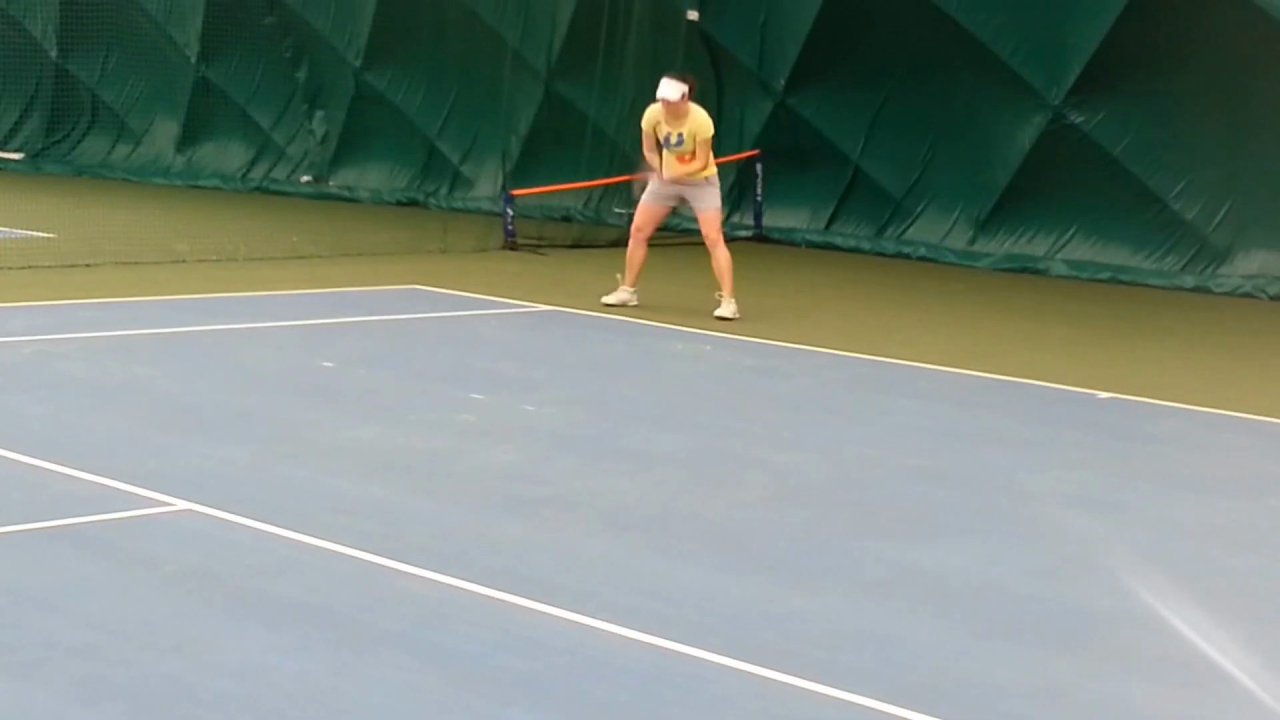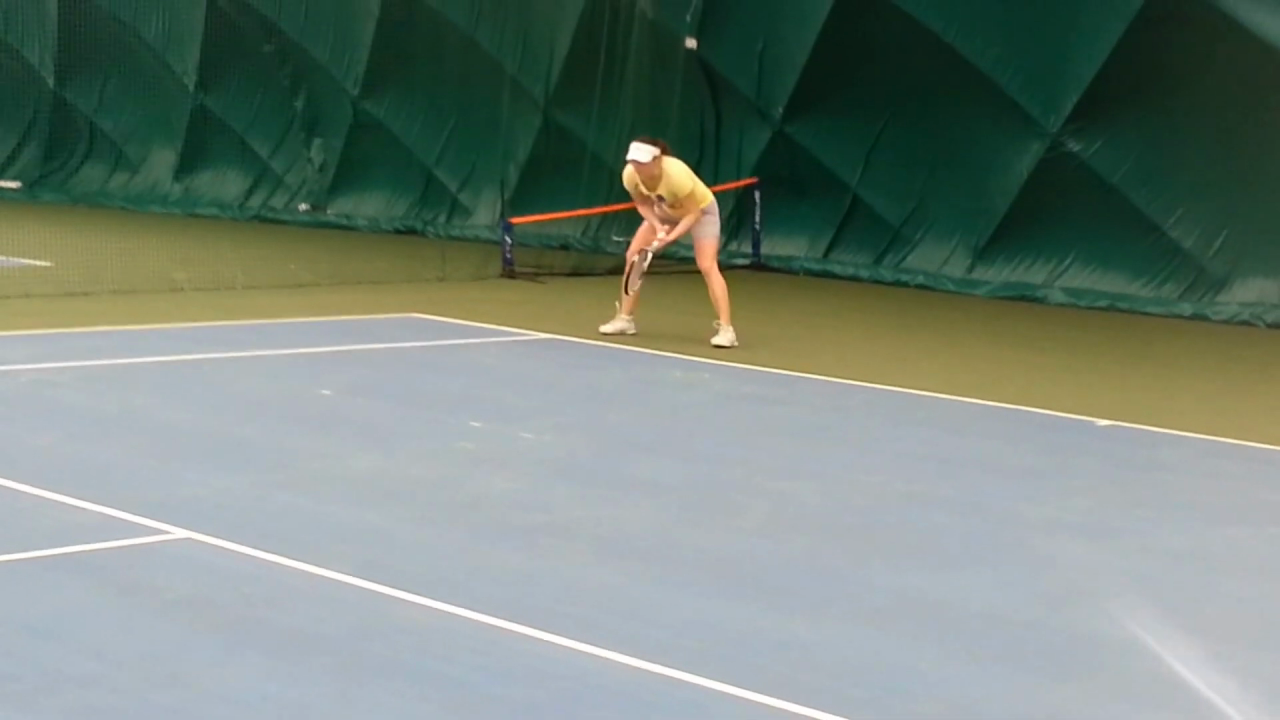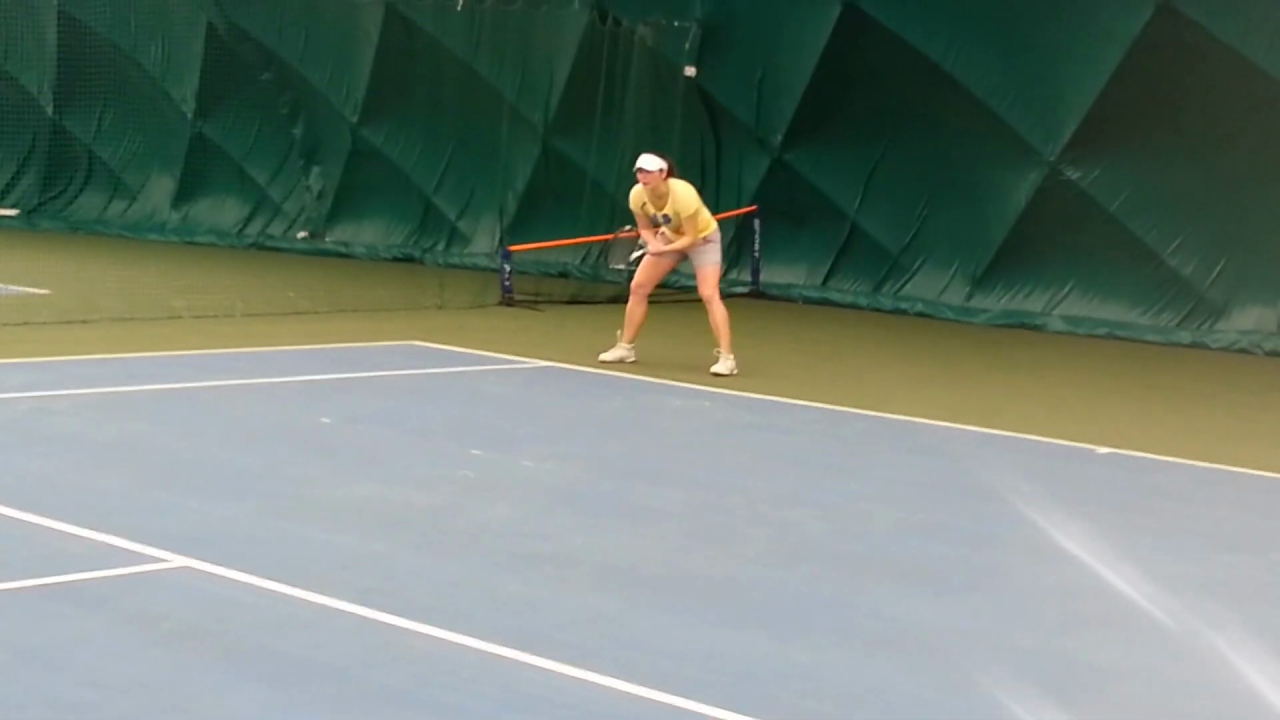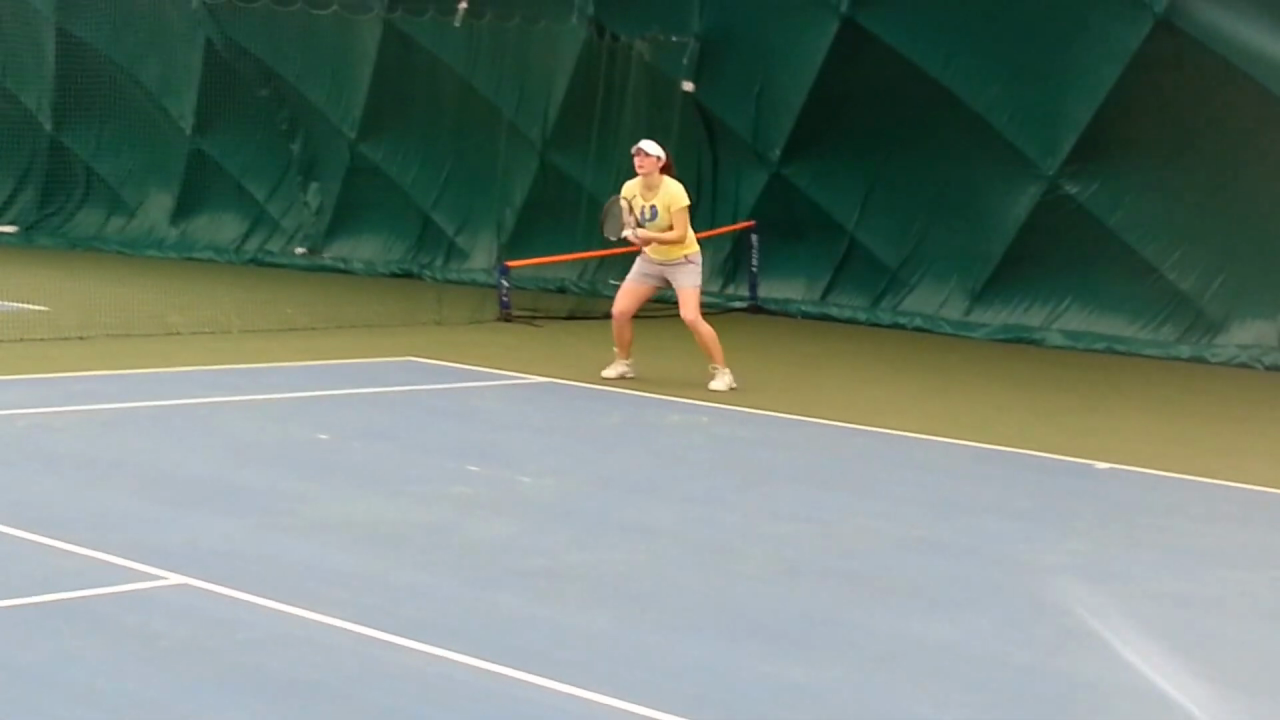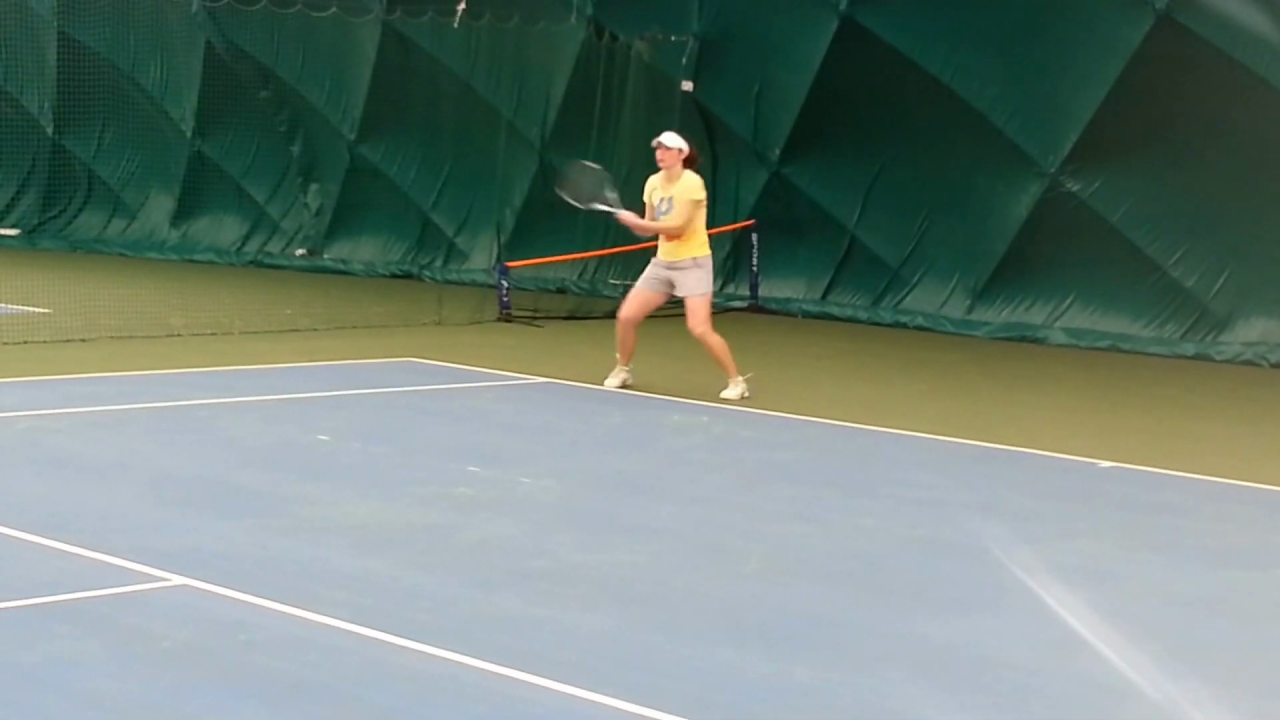
dt=1s
person 1, frame 1
left shoulder: (699, 119)
right shoulder: (652, 115)
left elbow: (702, 163)
right elbow: (649, 151)
left wrist: (675, 175)
right wrist: (659, 171)
left hip: (702, 180)
right hip: (666, 175)
left knee: (713, 237)
right knee: (639, 229)
left ankle: (728, 301)
right ankle: (628, 290)
person 1, frame 2
left shoulder: (676, 174)
right shoulder: (630, 175)
left elbow: (693, 213)
right elbow: (642, 205)
left wrist: (670, 237)
right wrist: (657, 226)
left hip: (701, 209)
right hip: (666, 211)
left knee: (707, 266)
right knee: (634, 256)
left ankle: (726, 329)
right ankle: (625, 319)
person 1, frame 3
left shoulder: (683, 194)
right shoulder: (637, 195)
left elbow: (691, 238)
right elbow: (645, 229)
left wrist: (663, 250)
right wrist: (653, 243)
left hip: (704, 237)
right hip: (670, 236)
left knee: (709, 293)
right knee: (638, 287)
left ankle: (726, 357)
right ankle: (625, 347)
person 1, frame 4
left shoulder: (674, 190)
right shoulder: (629, 189)
left elbow: (680, 235)
right elbow: (631, 228)
left wrist: (650, 236)
right wrist: (636, 236)
left hip: (683, 259)
right hip: (650, 259)
left knee: (691, 317)
right knee: (620, 311)
left ankle: (722, 372)
right ankle: (623, 363)
person 1, frame 5
left shoulder: (691, 184)
right shoulder: (653, 182)
left elbow: (678, 226)
right elbow: (650, 228)
left wrist: (636, 221)
right wrist: (637, 224)
left hip: (694, 263)
right hip: (663, 262)
left knee: (700, 329)
right knee: (626, 317)
left ankle: (736, 380)
right ankle: (623, 369)
